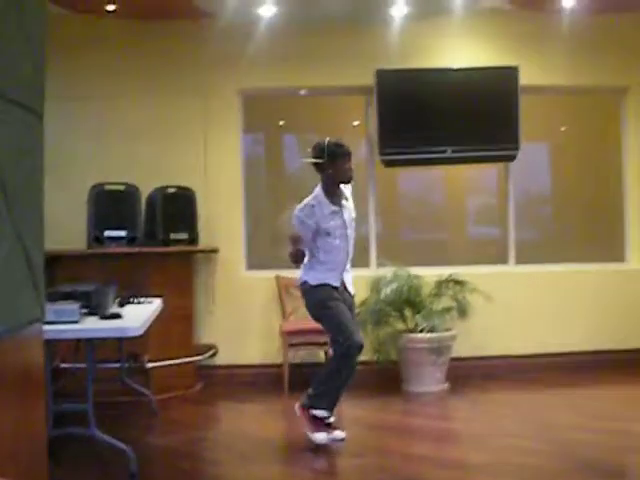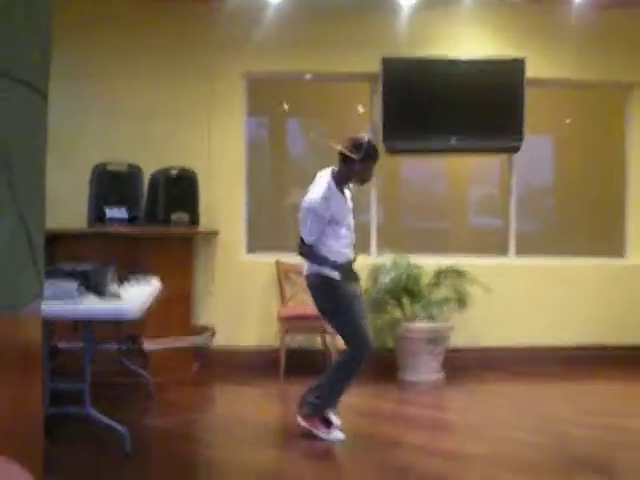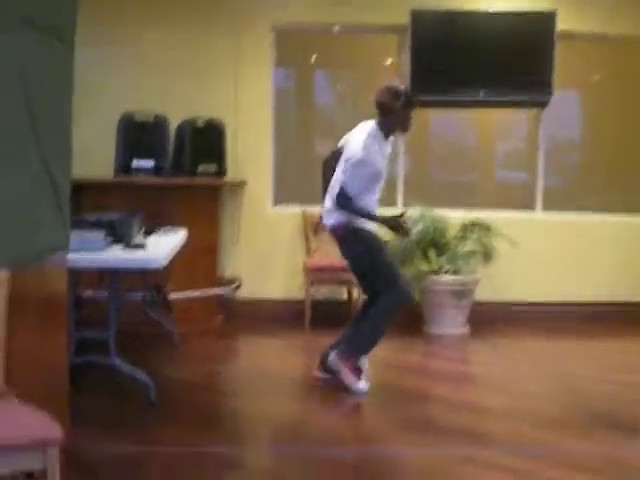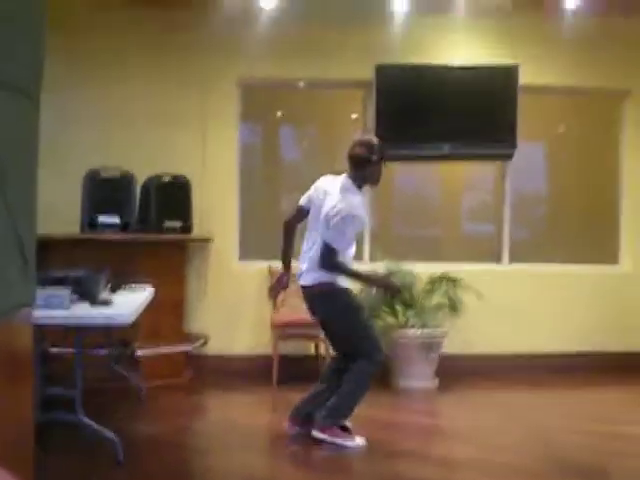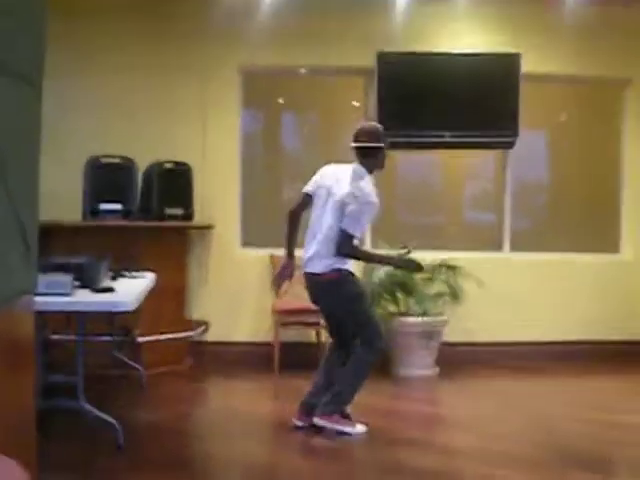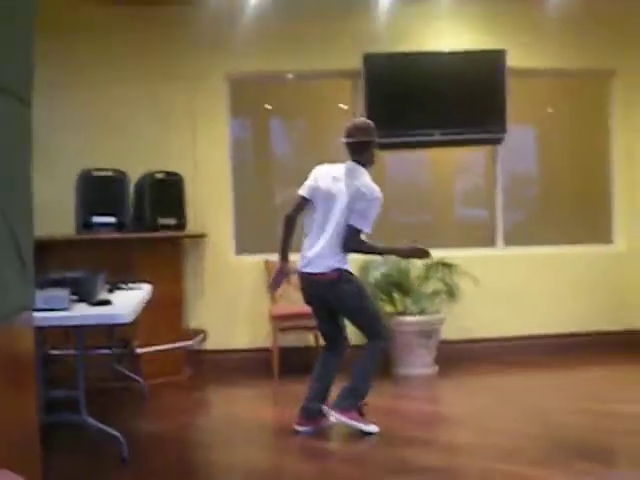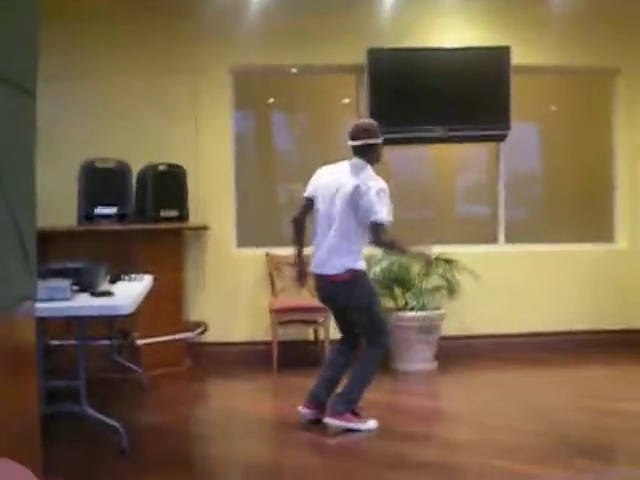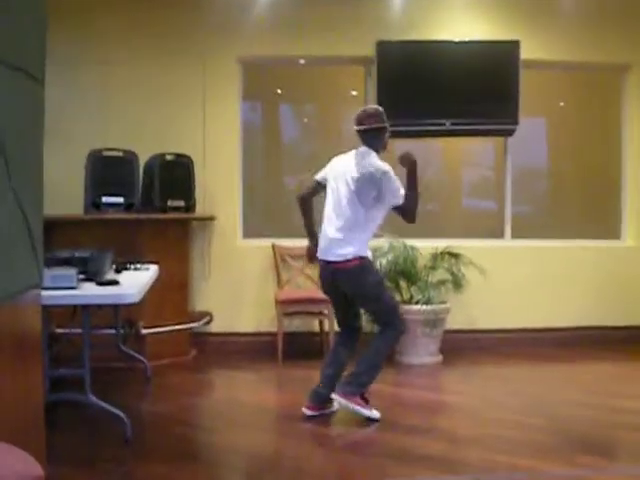
dt=0.2s
person 1, frame 1
left shoulder: (346, 193)
right shoulder: (308, 210)
right elbow: (297, 257)
right wrist: (298, 252)
left hip: (343, 285)
right hip: (319, 288)
left knee: (346, 352)
right knee: (352, 343)
left ankle: (322, 412)
right ankle: (311, 405)
person 1, frame 2
left shoulder: (331, 178)
right shoulder: (320, 201)
right elbow: (305, 247)
right wrist: (338, 266)
left hip: (341, 277)
right hip: (327, 279)
left knee: (357, 346)
right knee: (361, 346)
left ankle: (314, 405)
right ankle: (313, 411)
person 1, frame 3
left shoulder: (365, 128)
right shoulder: (371, 153)
left elbow: (331, 161)
right elbow: (344, 200)
left wrist: (327, 210)
right wrist: (384, 221)
left hip: (349, 226)
right hip: (350, 228)
left knee: (378, 294)
right knee: (398, 292)
left ankle: (332, 360)
right ankle: (347, 355)
person 1, frame 4
left shoulder: (325, 183)
right shoulder: (351, 209)
left elbow: (290, 223)
right elbow: (328, 261)
left wrist: (285, 269)
right wrist: (372, 280)
left hip: (311, 285)
right hip: (326, 288)
left knee: (348, 354)
right knee: (371, 355)
left ankle: (303, 416)
right ankle: (330, 422)
person 1, frame 5
left shoulder: (329, 171)
right shoulder: (366, 196)
left elbow: (294, 212)
right elbow: (343, 248)
left wrist: (289, 258)
right wrist: (392, 262)
left hip: (311, 273)
right hip: (334, 275)
left knee: (344, 341)
right knee: (371, 342)
left ankle: (309, 408)
right ankle: (330, 408)
person 1, frame 6
left shoulder: (321, 172)
right shoulder: (369, 191)
left elbow: (291, 216)
right elbow: (350, 243)
left wrist: (283, 261)
right wrist: (398, 250)
left hip: (307, 275)
right hip: (334, 275)
left knee: (333, 343)
right knee: (379, 337)
left ankle: (310, 414)
right ankle: (348, 405)
person 1, frame 7
left shoulder: (325, 173)
right shoulder: (374, 185)
left elbow: (298, 217)
right elbow: (379, 238)
left wrist: (301, 260)
right wrist: (412, 253)
left hip: (320, 274)
right hip: (347, 275)
left knee: (351, 338)
right knee: (377, 341)
left ankle: (316, 401)
right ankle: (341, 409)
person 1, frame 8
left shoulder: (338, 162)
right shoulder: (379, 169)
left elbow: (304, 197)
right elbow: (409, 215)
left wrist: (313, 240)
right wrist: (413, 172)
left hip: (326, 262)
right hip: (354, 263)
left knee: (348, 331)
right knee: (392, 326)
left ankle: (320, 399)
right ankle: (352, 390)
